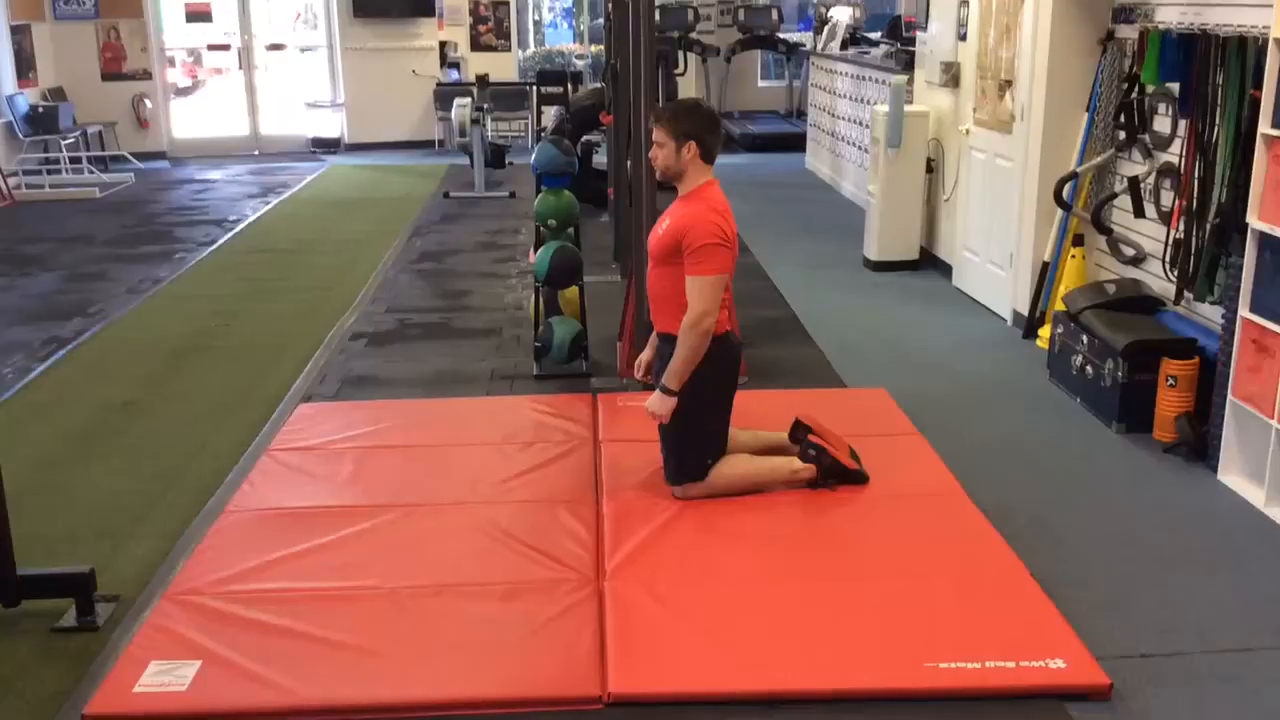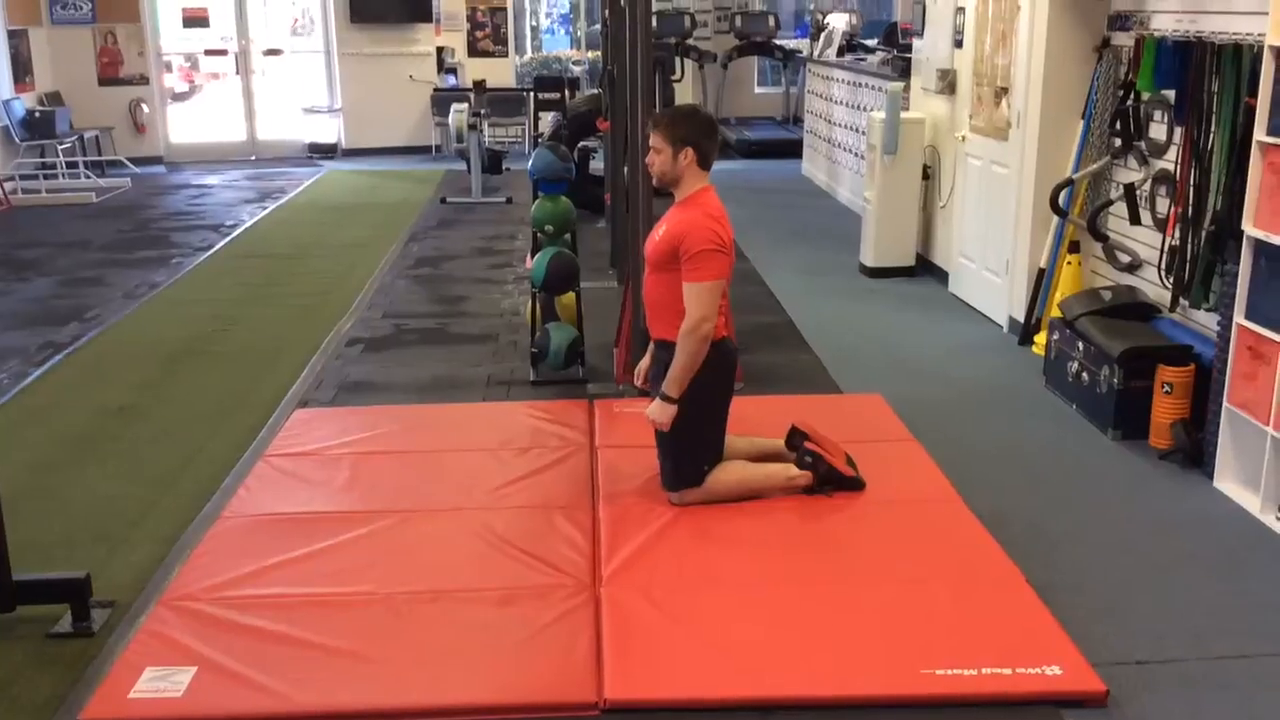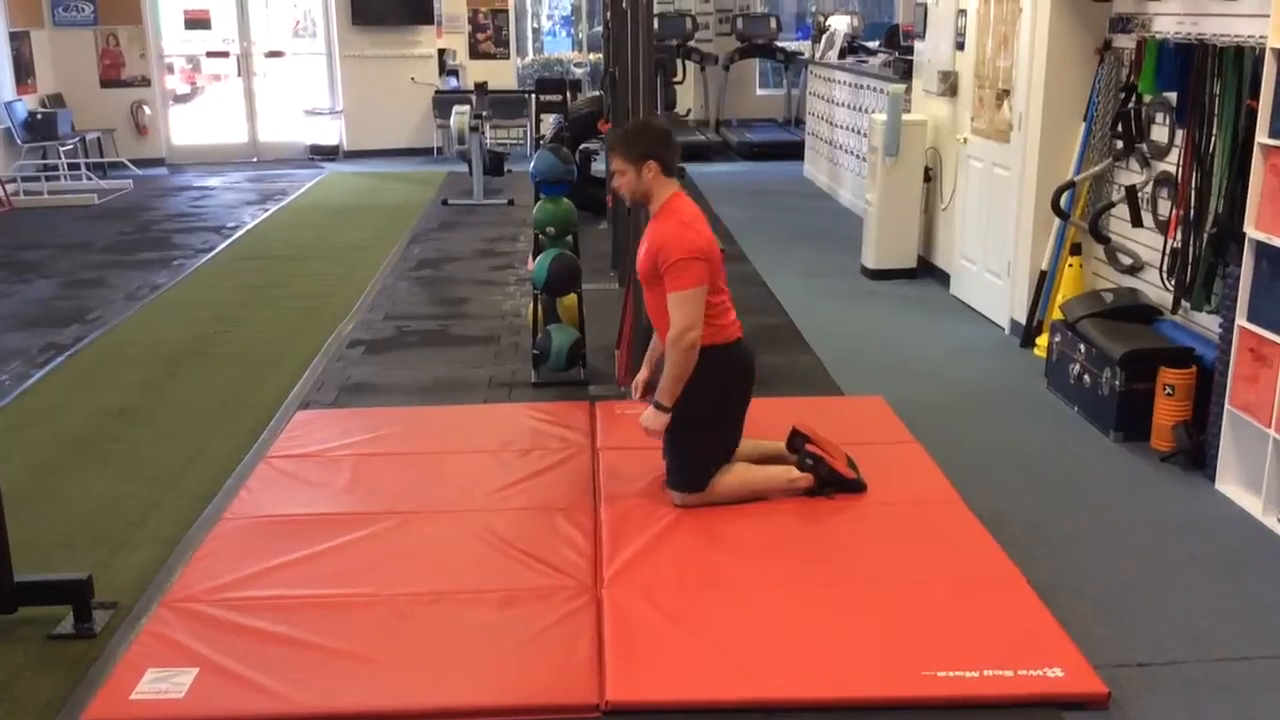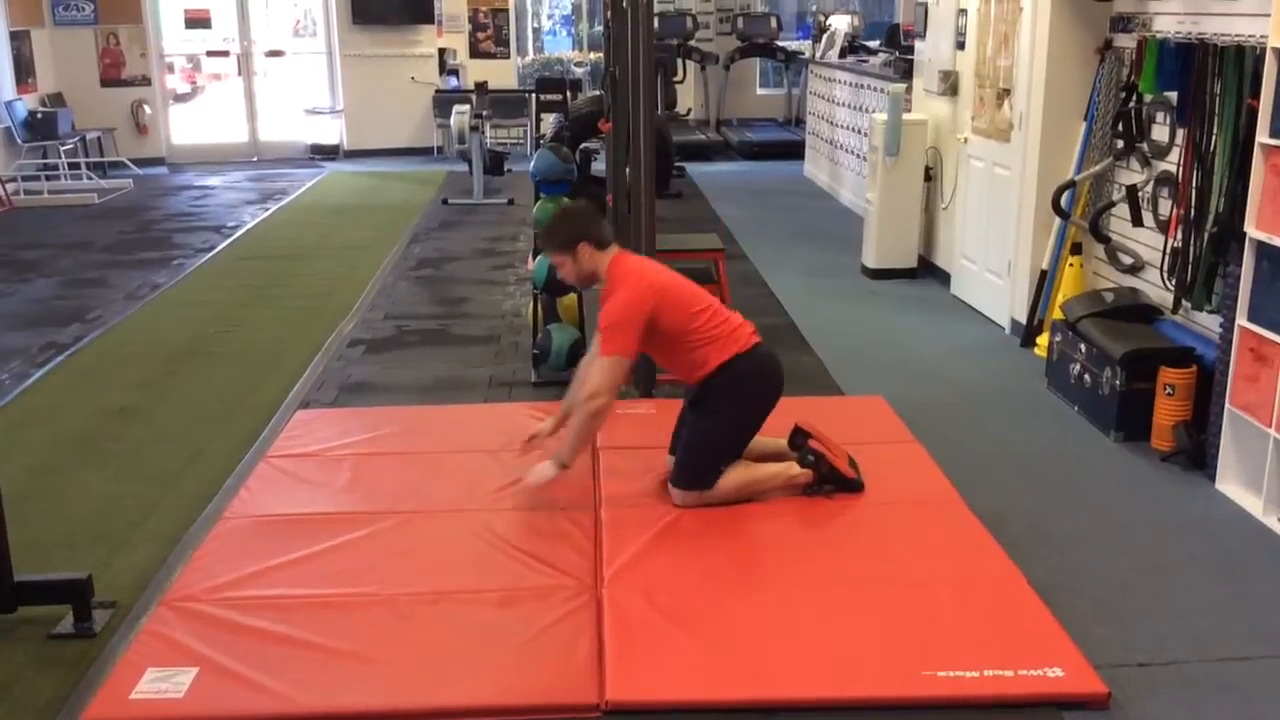
dt=0.4s
person 1, frame 1
left shoulder: (704, 218)
right shoulder: (690, 203)
left elbow: (702, 318)
left wrist: (668, 389)
right wrist: (655, 346)
left hip: (699, 357)
right hip: (681, 348)
left knee: (688, 482)
left ankle: (809, 466)
right ankle: (798, 441)
person 1, frame 2
left shoulder: (700, 224)
right shoulder: (687, 208)
left elbow: (700, 324)
left wrist: (668, 397)
right wrist: (653, 354)
left hip: (695, 364)
right hip: (677, 354)
left knee: (683, 488)
right knee: (698, 450)
left ankle: (806, 472)
right ankle: (792, 447)
person 1, frame 3
left shoulder: (676, 233)
right shoulder: (669, 215)
left elbow: (686, 334)
left wrist: (661, 406)
right wrist: (649, 367)
left hip: (712, 365)
right hip: (705, 360)
left knee: (687, 490)
right knee: (698, 453)
left ankle: (808, 474)
right ankle: (794, 449)
person 1, frame 4
left shoulder: (625, 296)
right shoulder: (624, 273)
left elbow: (598, 397)
right elbow: (593, 362)
left wrist: (558, 462)
right wrist: (557, 420)
left hip: (742, 378)
right hip: (729, 369)
left knee: (686, 490)
right knee: (682, 461)
left ankle: (805, 472)
right ankle: (793, 448)
